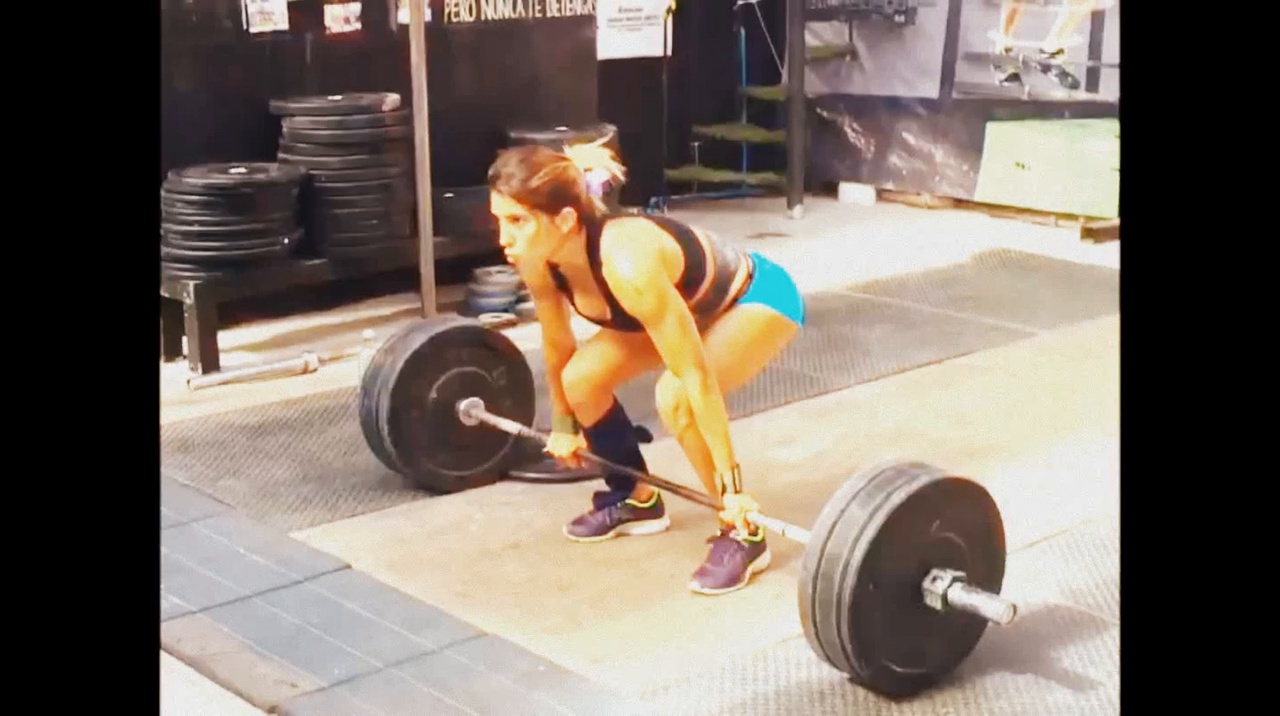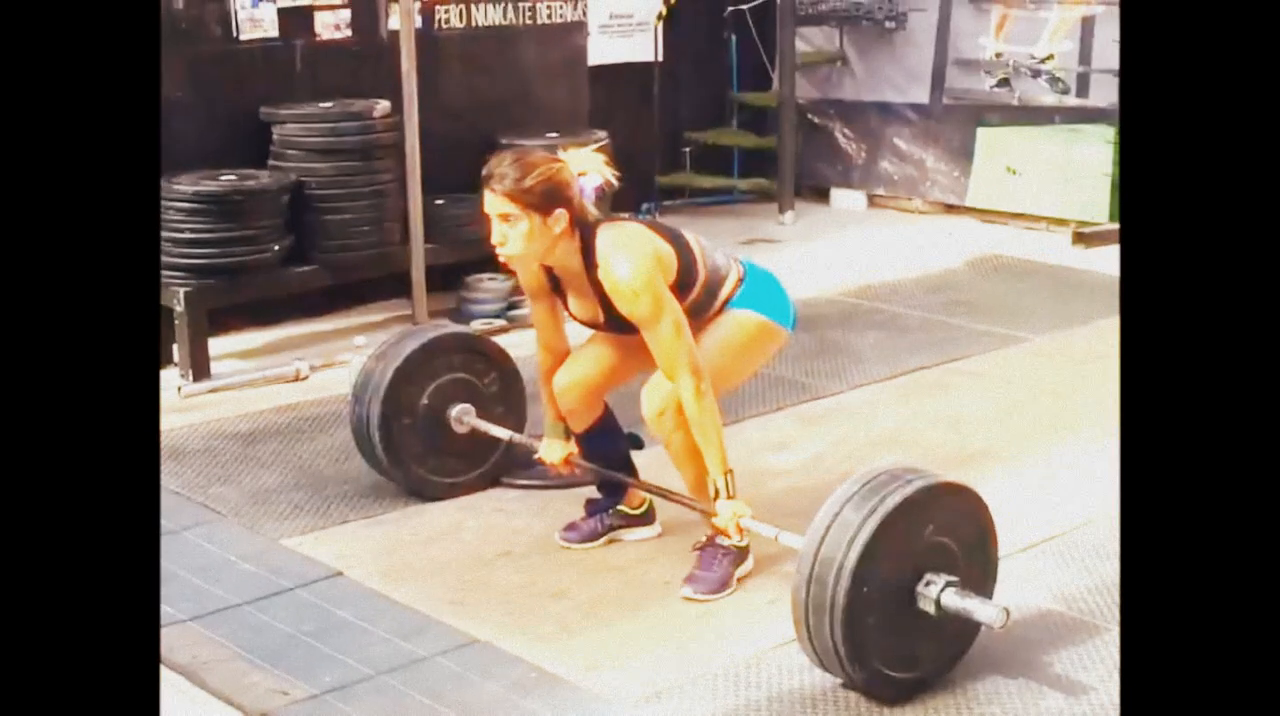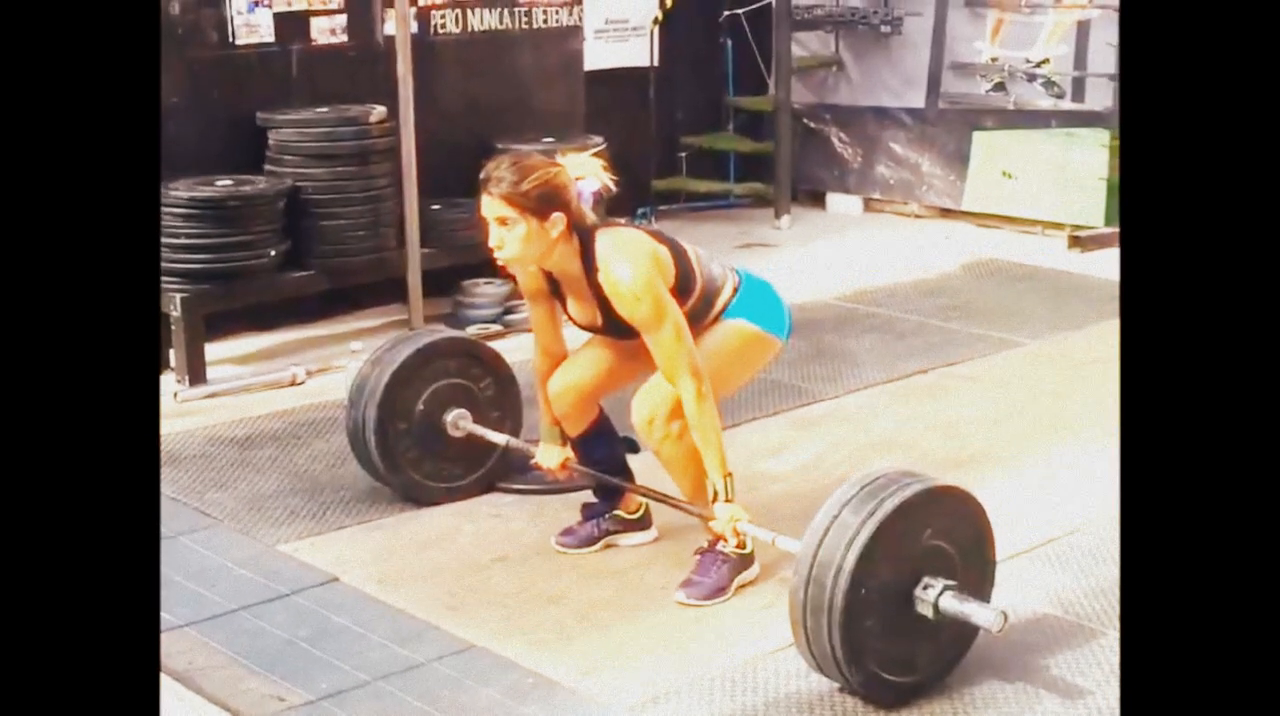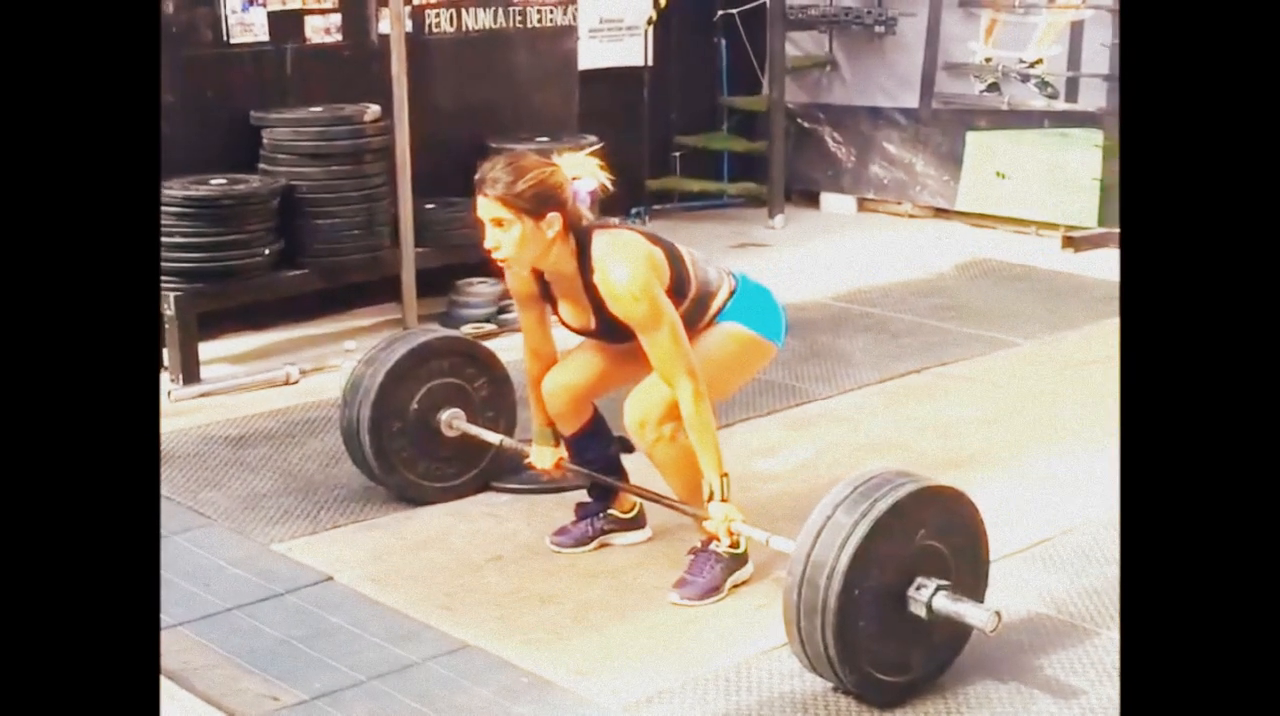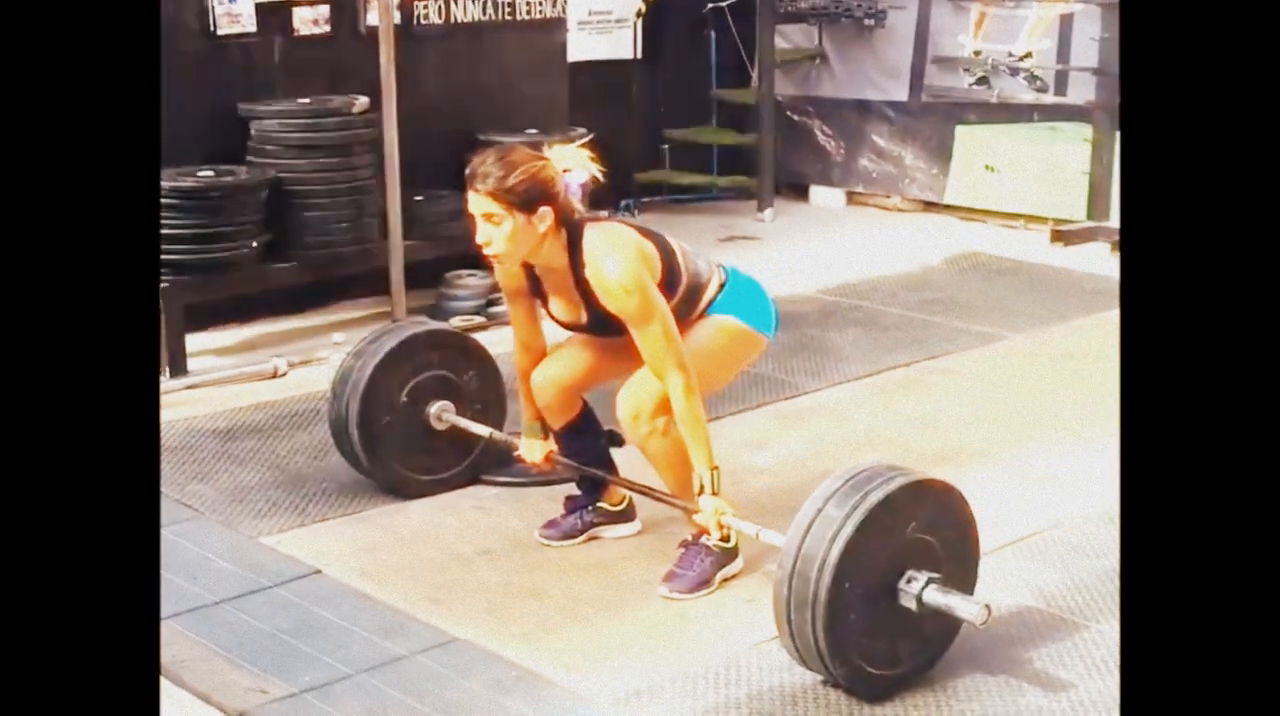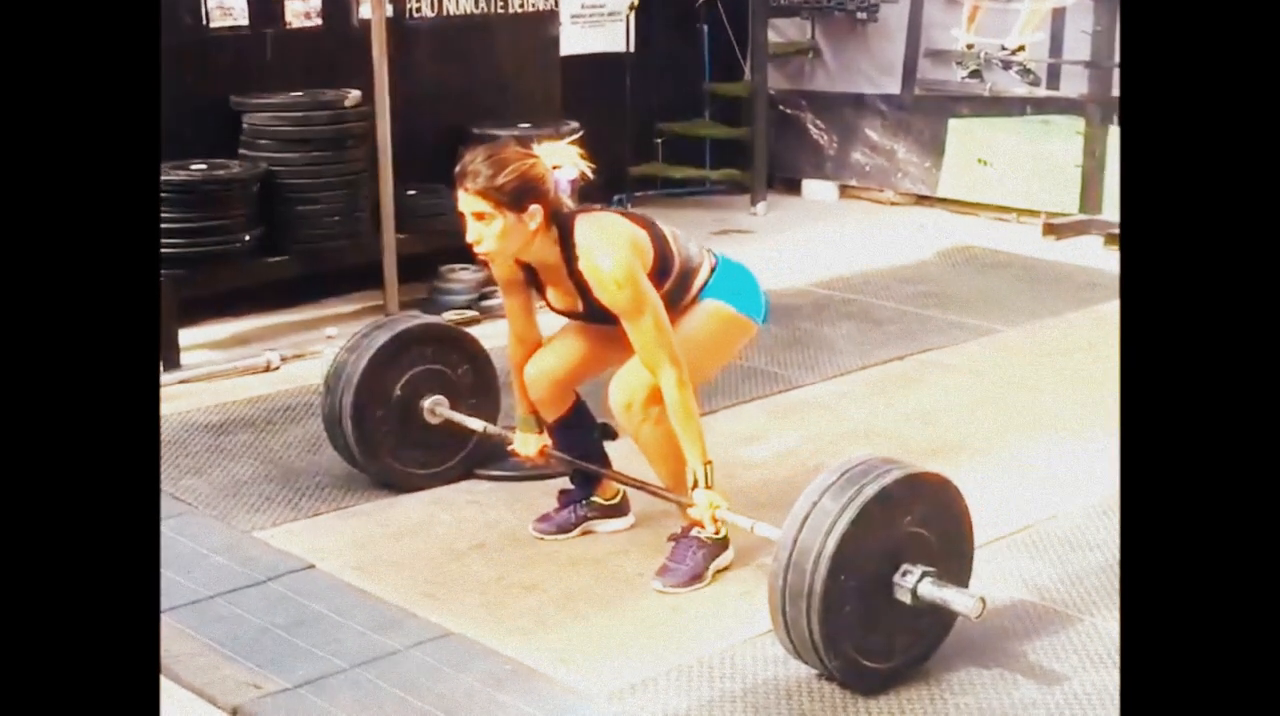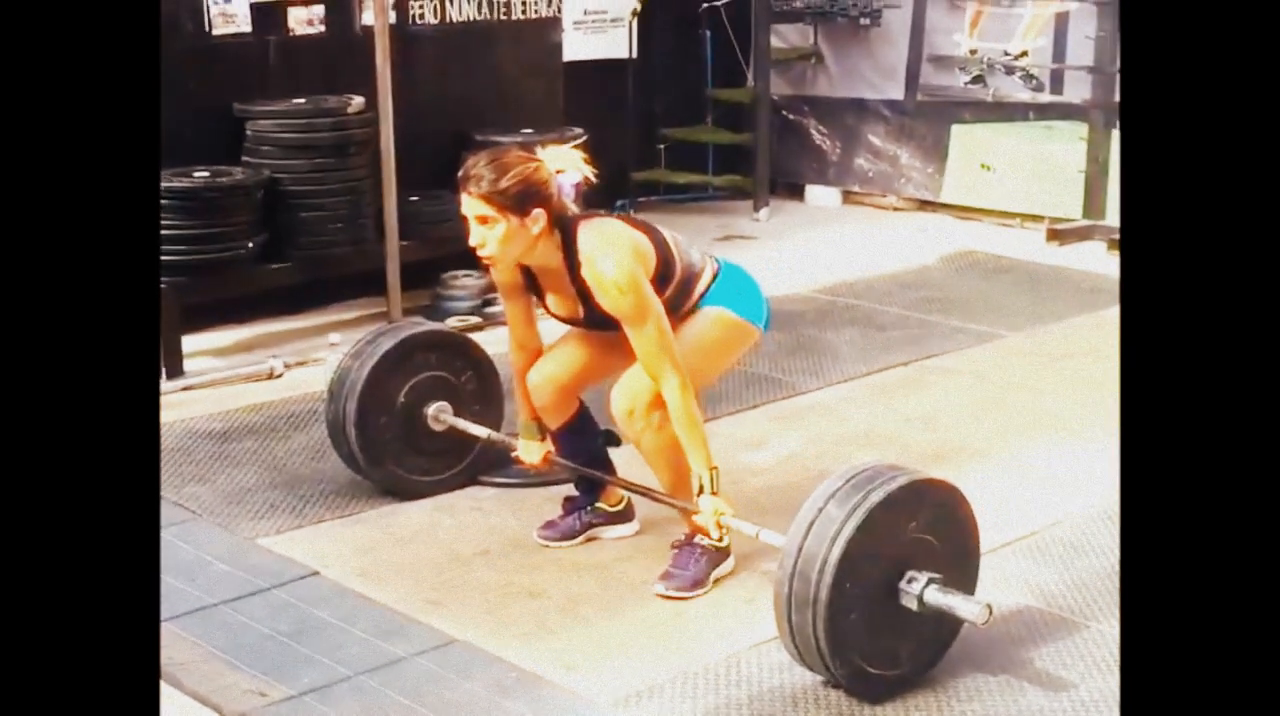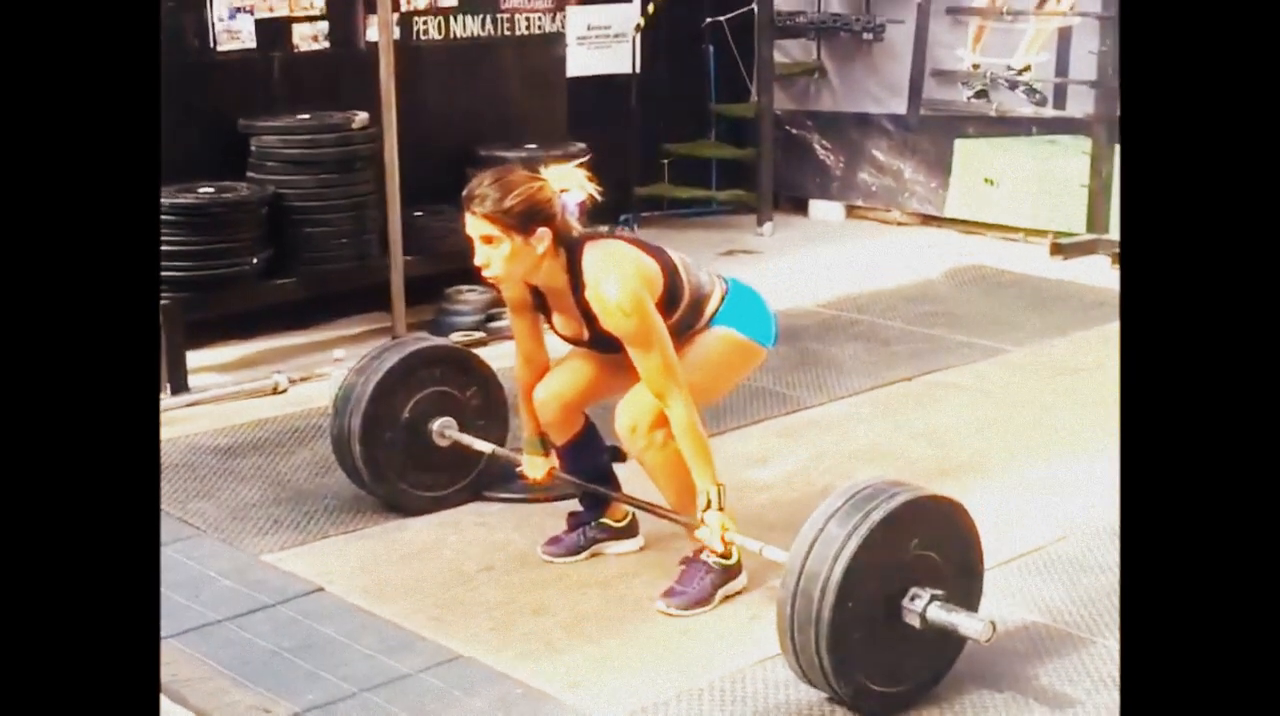
dt=0.3s
person 1, frame 1
left shoulder: (627, 265)
right shoulder: (537, 259)
left elbow: (696, 378)
right elbow: (558, 346)
left wrist: (731, 484)
right wrist: (564, 425)
left hip: (758, 298)
right hip: (691, 301)
left knee: (675, 397)
right knee: (581, 379)
left ankle: (740, 531)
right ankle: (637, 500)
person 1, frame 2
left shoulder: (622, 267)
right shoulder: (533, 260)
left elbow: (690, 381)
right elbow: (550, 349)
left wrist: (723, 490)
right wrist: (555, 431)
left hip: (748, 304)
right hip: (684, 307)
left knee: (662, 402)
right knee: (572, 385)
left ankle: (727, 540)
right ankle: (628, 505)
person 1, frame 3
left shoulder: (622, 270)
right shoulder: (532, 264)
left elbow: (690, 384)
right elbow: (549, 353)
left wrist: (723, 493)
right wrist: (551, 436)
left hip: (745, 312)
right hip: (680, 314)
left knee: (653, 410)
right knee: (566, 389)
left ankle: (731, 544)
right ankle: (625, 510)
person 1, frame 4
left shoulder: (618, 272)
right shoulder: (524, 267)
left elbow: (686, 385)
right elbow: (539, 355)
left wrist: (718, 493)
right wrist: (543, 437)
left hip: (740, 316)
right hip: (674, 318)
left knee: (645, 414)
right knee: (560, 390)
left ankle: (724, 545)
right ankle: (618, 509)
person 1, frame 5
left shoulder: (609, 266)
right shoulder: (513, 262)
left elbow: (678, 379)
right elbow: (528, 350)
left wrist: (708, 487)
right wrist: (532, 430)
left hip: (730, 309)
right hip: (665, 310)
left knee: (638, 406)
right knee: (550, 383)
left ankle: (714, 540)
right ankle: (608, 503)
person 1, frame 6
left shoulder: (601, 259)
right shoulder: (509, 254)
left elbow: (668, 372)
right elbow: (523, 342)
left wrist: (701, 480)
right wrist: (527, 423)
left hip: (720, 295)
right hip: (657, 298)
left knee: (631, 394)
right knee: (542, 376)
left ankle: (703, 530)
right ankle: (601, 496)
person 1, frame 7
left shoulder: (604, 264)
right shoulder: (510, 260)
left elbow: (670, 378)
right elbow: (525, 349)
left wrist: (706, 486)
right wrist: (530, 430)
left hip: (722, 300)
right hip: (658, 303)
left knee: (633, 400)
right knee: (547, 382)
left ankle: (708, 538)
right ankle: (605, 503)
person 1, frame 8
left shoulder: (609, 287)
right shoulder: (519, 277)
left elbow: (674, 399)
right elbow: (530, 366)
left wrist: (712, 502)
right wrist: (534, 447)
left hip: (730, 320)
right hip: (665, 323)
left knee: (637, 418)
right knee: (552, 398)
left ankle: (717, 555)
right ankle: (610, 519)
